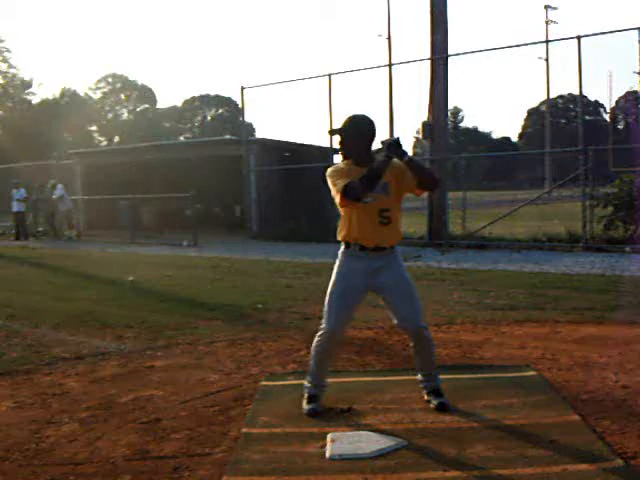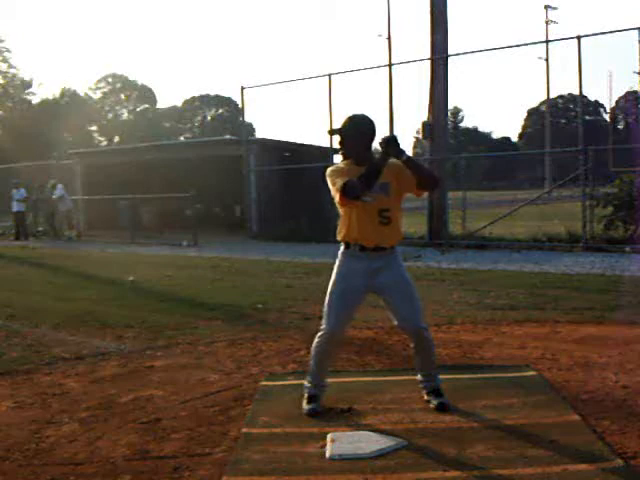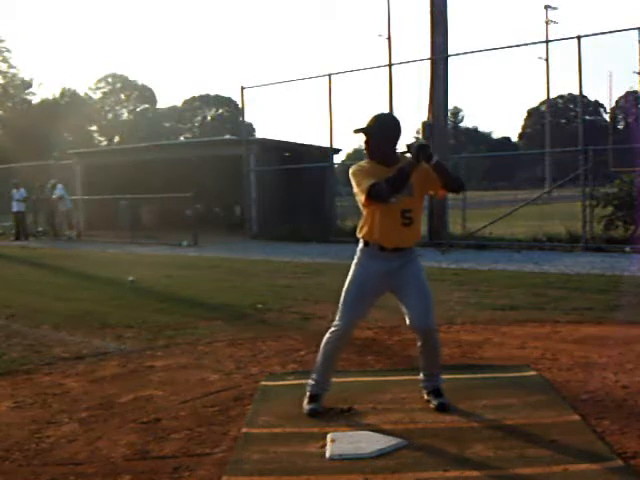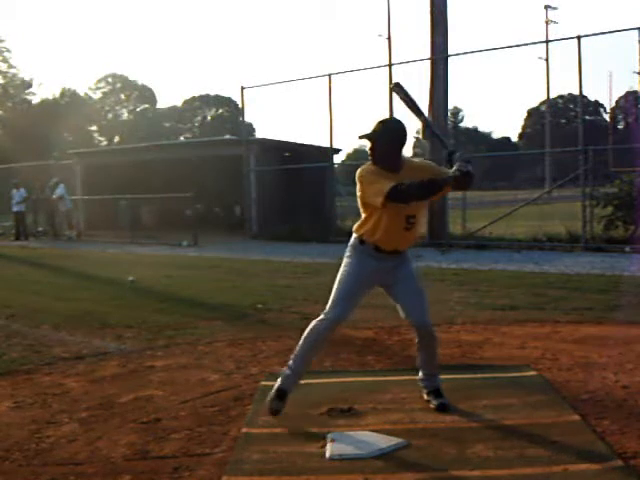
dt=0.7s
person 1, frame 1
left shoulder: (396, 170)
right shoulder: (337, 172)
left elbow: (432, 183)
right elbow: (357, 192)
left wrist: (401, 155)
right wrist: (385, 158)
left hip: (389, 260)
right hip: (353, 260)
left knee: (417, 327)
right knee: (330, 329)
left ankle: (431, 386)
right ankle: (313, 390)
person 1, frame 2
left shoulder: (395, 170)
right shoulder: (337, 172)
left elbow: (431, 183)
right elbow: (354, 190)
left wrist: (399, 155)
right wrist: (384, 156)
left hip: (388, 260)
right hip: (353, 260)
left knee: (416, 327)
right knee: (330, 330)
left ankle: (431, 386)
right ankle: (313, 390)
person 1, frame 3
left shoulder: (419, 169)
right shoulder: (360, 171)
left elbow: (457, 187)
right elbow: (382, 194)
left wrist: (431, 161)
right wrist: (414, 163)
left hip: (407, 259)
right hip: (371, 258)
left knee: (425, 327)
right knee: (342, 327)
left ankle: (431, 385)
right ankle: (316, 389)
person 1, frame 4
left shoulder: (420, 168)
right shoulder: (366, 174)
left elbow: (462, 184)
right elbow: (403, 195)
left wrist: (460, 174)
right wrist: (448, 177)
left hip: (398, 259)
right hip: (364, 255)
left knee: (423, 324)
right knee: (331, 318)
left ankle: (430, 385)
right ankle: (287, 381)
